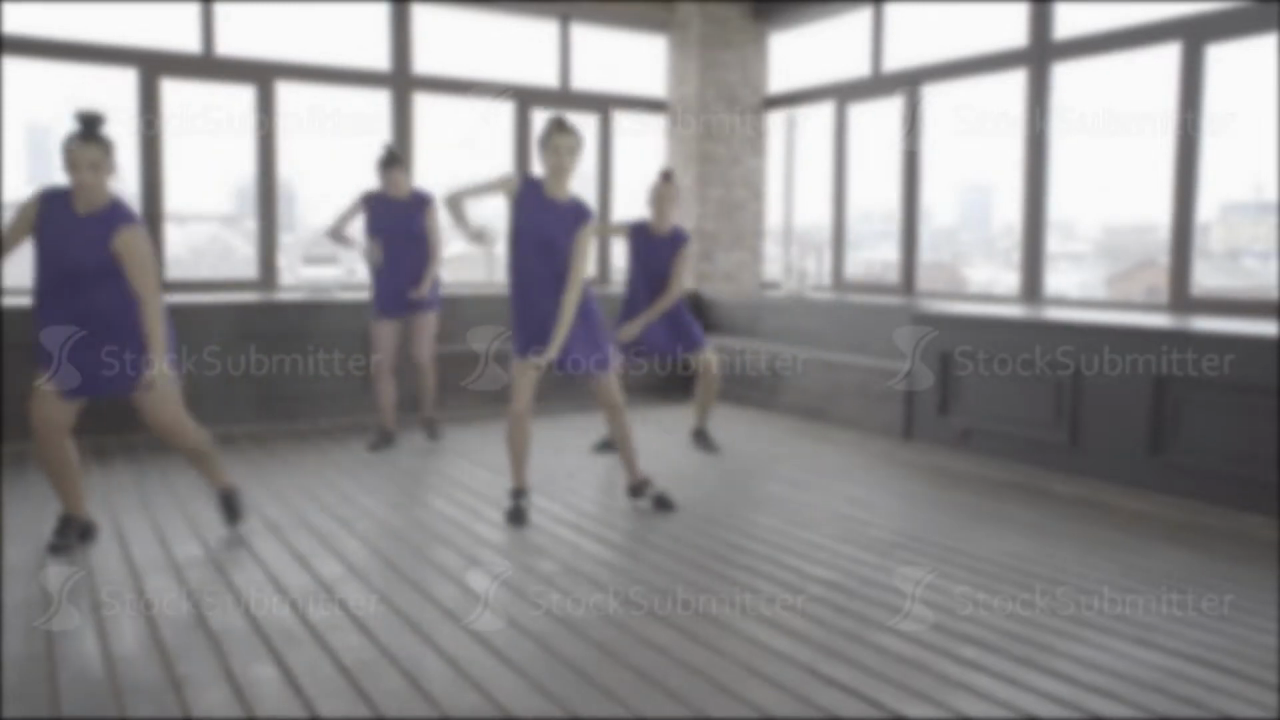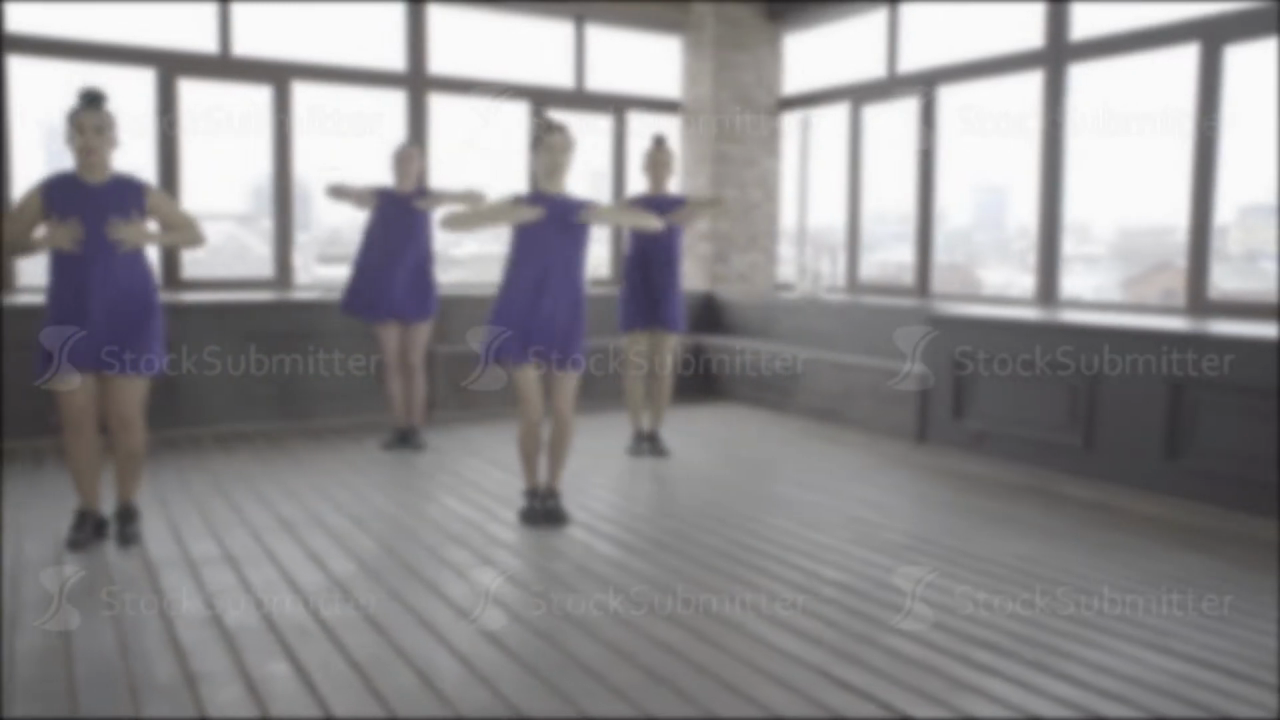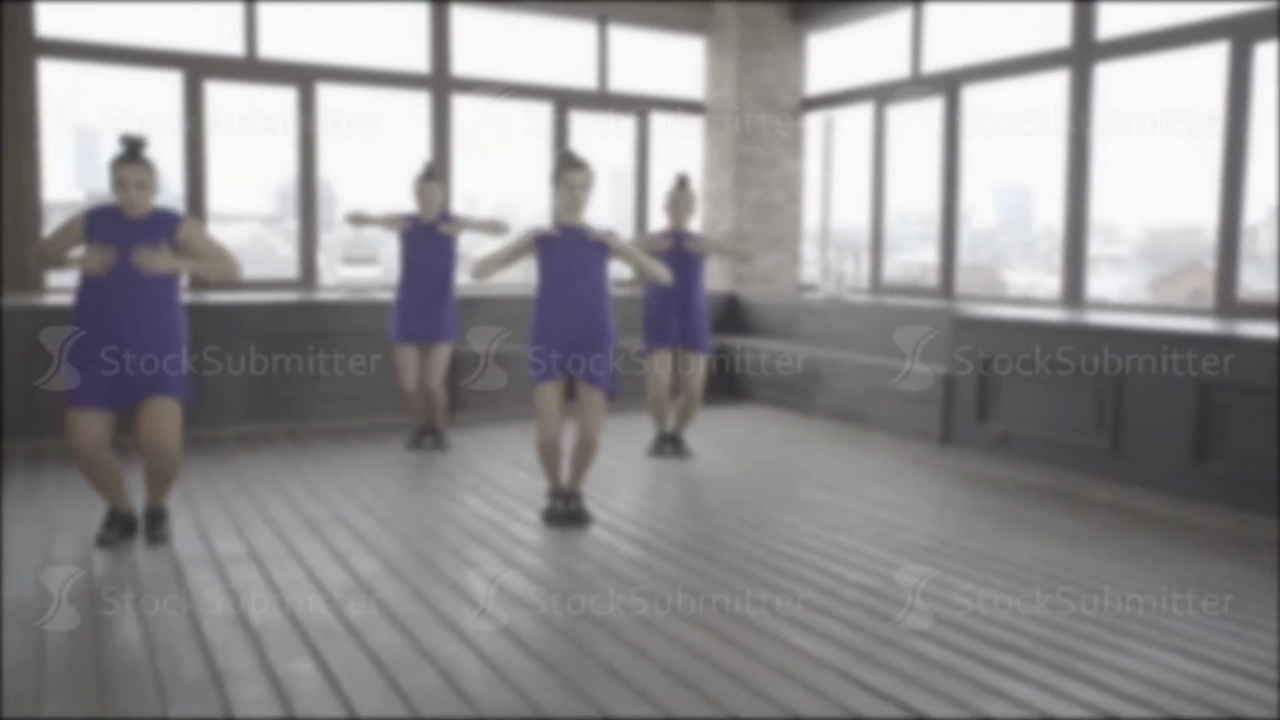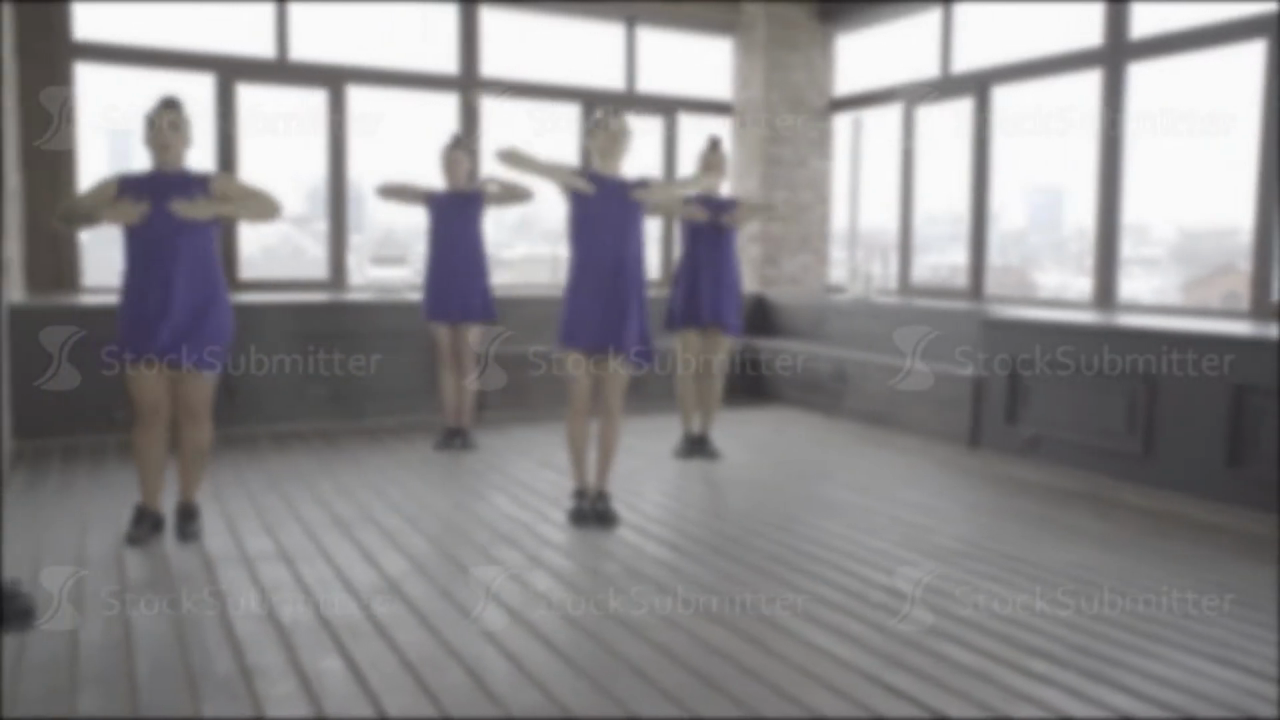
dt=0.4s
person 1, frame 1
left shoulder: (124, 226)
right shoulder: (43, 204)
left elbow: (150, 294)
left wrist: (160, 357)
left hip: (128, 337)
right hip: (71, 338)
left knee: (172, 425)
right knee: (47, 427)
left ankle: (223, 485)
right ankle: (76, 519)
person 1, frame 2
left shoulder: (138, 192)
right shoulder: (49, 192)
left elbow: (195, 235)
left wrist: (147, 238)
right wrist: (45, 241)
left hip: (130, 319)
right hip: (73, 320)
left knee: (126, 419)
right knee: (76, 418)
left ankle: (127, 508)
right ankle: (89, 512)
person 1, frame 3
left shoulder: (177, 226)
right shoulder: (91, 221)
left elbow: (231, 270)
right elbow: (43, 255)
left wrist: (175, 263)
right wrist: (79, 261)
left hip: (157, 352)
right hip: (98, 349)
left knee: (162, 446)
right knee: (85, 444)
left ankle: (156, 508)
right ankle: (120, 511)
person 1, frame 4
left shoulder: (210, 185)
right shoulder: (124, 187)
left elbow: (271, 207)
right elbow: (65, 216)
left wrist: (212, 210)
right wrist: (106, 213)
left hip: (199, 312)
right hip: (145, 313)
left knee: (194, 412)
right knee: (150, 412)
left ankle: (188, 505)
right ankle: (149, 508)
person 2, frame 1
left shoulder: (583, 217)
right shoulder: (519, 186)
left elbow: (575, 284)
right elbow: (453, 198)
left wrist: (556, 344)
right wrist: (467, 227)
left hip: (577, 316)
right hip: (530, 316)
left knee: (612, 400)
right knee: (520, 407)
left ankle: (636, 479)
right ankle: (519, 491)
person 2, frame 2
left shoulder: (585, 210)
right shoulder: (517, 205)
left elbow: (656, 223)
right elbow: (449, 222)
left wrist: (613, 217)
right wrist: (510, 217)
left hip: (567, 320)
right hip: (523, 322)
left knee: (563, 415)
right knee: (532, 416)
left ankle: (552, 491)
right ankle: (532, 491)
person 2, frame 3
left shoulder: (605, 240)
right shoulder: (538, 236)
left elbow: (664, 275)
right elbow: (478, 271)
left wrist: (616, 244)
right wrist: (530, 241)
left hip: (594, 345)
right hip: (551, 344)
left knee: (590, 437)
right knee: (549, 437)
left ankle: (574, 492)
right ankle: (555, 491)
person 2, frame 4
left shoulder: (640, 189)
right shoulder: (575, 180)
left elbow: (706, 182)
right elbow: (505, 155)
left wrist: (666, 194)
right wrist: (560, 175)
left hip: (623, 305)
right hip: (583, 300)
left knee: (612, 404)
right knee: (580, 401)
left ankle: (601, 492)
right ankle: (581, 491)
person 3, frame 1
left shoulder: (425, 202)
right shoulder: (370, 199)
left elbow: (436, 249)
right elbow: (333, 232)
left wrist: (428, 283)
right wrist: (361, 247)
left hip: (421, 292)
right hip: (389, 293)
left knee: (422, 359)
right knee: (382, 363)
left ankle: (428, 415)
right ankle: (387, 429)
person 3, frame 2
left shoulder: (427, 197)
right shoulder: (379, 196)
left elbow: (479, 198)
right elbow: (332, 191)
left wrist: (441, 201)
right wrist: (359, 200)
left hip: (417, 290)
right hip: (384, 290)
left knee: (414, 362)
right knee: (392, 361)
left ankle: (415, 429)
right ankle: (400, 428)
person 3, frame 3
left shoulder: (451, 223)
right shoulder: (404, 222)
left elbow: (503, 228)
right elbow: (352, 219)
left wrist: (466, 226)
right wrist: (383, 221)
left hip: (440, 317)
right hip: (407, 315)
left knee: (432, 384)
right knee: (408, 385)
left ankle: (438, 428)
right ankle: (422, 426)
person 3, frame 4
left shoulder: (478, 196)
right shoulder: (433, 199)
left elbow: (527, 195)
right elbow: (382, 191)
left wrist: (494, 182)
right wrist: (416, 189)
left hip: (469, 287)
right hip: (440, 286)
left knee: (466, 360)
right knee: (446, 359)
left ankle: (465, 428)
right ankle: (451, 428)
person 4, frame 1
left shoulder: (681, 240)
right shoulder: (634, 229)
left elbow: (674, 291)
left wrist: (640, 322)
left hip: (671, 313)
right hip: (635, 312)
left knee: (709, 368)
left ankle: (700, 429)
person 4, frame 2
left shoulder: (681, 204)
right shoulder: (632, 204)
left elbow: (722, 204)
left wrist: (689, 216)
left hip: (667, 291)
right hip: (636, 290)
left knee: (663, 365)
right knee: (635, 363)
left ankle: (654, 433)
right ankle: (637, 433)
person 4, frame 3
left shoulder: (701, 243)
right shoulder: (653, 240)
left elbow: (746, 255)
left wrist: (712, 247)
right wrist: (647, 247)
left hip: (693, 322)
right hip: (660, 322)
left knee: (693, 389)
right knee: (658, 386)
left ankle: (676, 434)
right ankle: (661, 433)
person 4, frame 4
left shoulder: (735, 206)
right shoulder: (685, 204)
left wrist: (748, 214)
right wrist: (680, 210)
left hip: (723, 291)
right hip: (691, 289)
left knee: (715, 366)
right knee: (687, 364)
left ankle: (704, 436)
right ankle: (688, 435)
